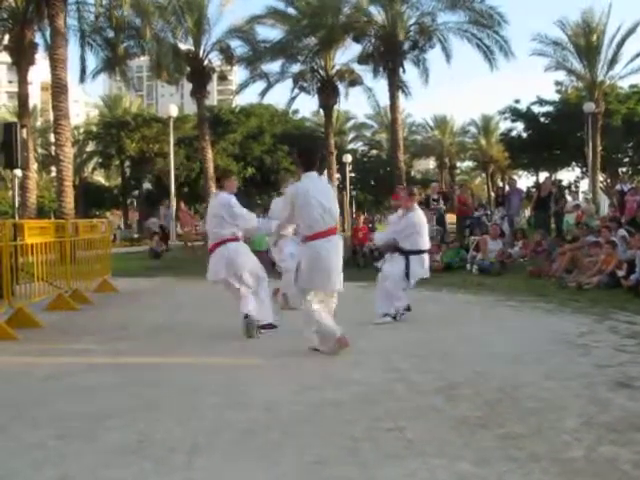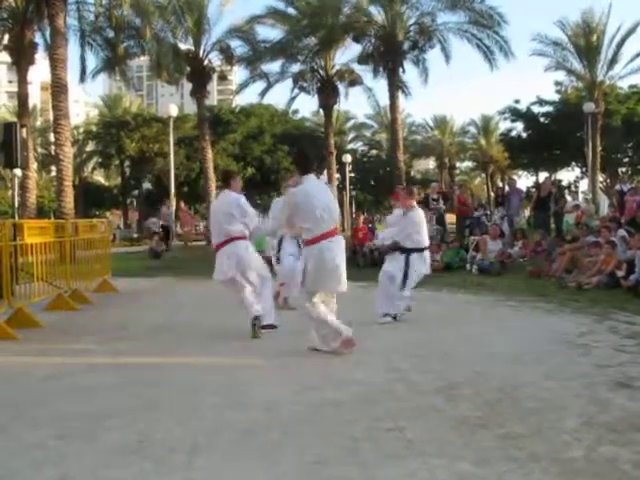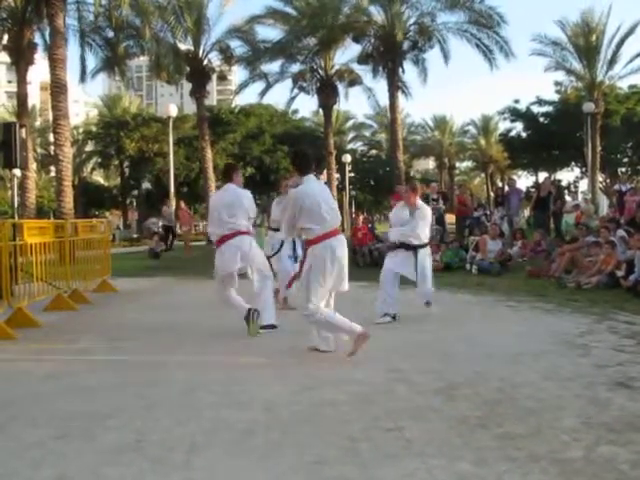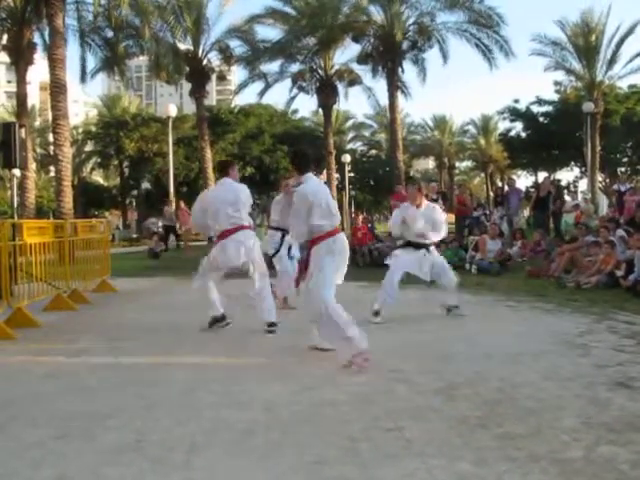
dt=0.1s
person 1, frame 1
left shoulder: (296, 190)
right shoulder: (326, 185)
left elbow: (285, 220)
left hip: (314, 249)
right hip: (333, 243)
left knee: (309, 301)
right knee: (327, 297)
left ankle: (336, 336)
right ankle: (324, 342)
person 1, frame 2
left shoulder: (295, 194)
right shoulder: (324, 186)
left elbow: (288, 224)
left hip: (318, 250)
right hip: (335, 245)
left knee: (313, 305)
right knee: (325, 300)
left ankle: (344, 335)
right ankle: (324, 342)
person 1, frame 3
left shoulder: (297, 194)
right shoulder: (321, 187)
left elbow: (288, 230)
right wrist: (306, 224)
left hip: (322, 251)
right hip: (336, 244)
left knee: (312, 307)
right knee: (323, 300)
left ankle: (356, 332)
right ankle: (323, 342)
person 1, frame 4
left shoulder: (302, 191)
right shoulder: (318, 185)
left elbow: (298, 233)
left hip: (326, 248)
right hip: (330, 244)
left knee: (322, 303)
right knee: (316, 296)
left ankle: (359, 349)
right ankle: (325, 340)
person 2, frame 1
left shoulder: (214, 203)
right shoulder: (227, 201)
right elbow: (249, 222)
right wrist: (276, 225)
left hip: (218, 255)
right hip: (235, 249)
left knee: (242, 291)
right knee: (260, 280)
left ankle: (250, 316)
right ankle: (263, 321)
person 2, frame 2
left shoulder: (215, 204)
right shoulder: (237, 199)
right elbow: (255, 223)
left hip: (223, 254)
right hip: (240, 247)
left knee: (242, 290)
right knee: (264, 281)
left ankle: (256, 315)
right ankle: (266, 322)
person 2, frame 3
left shoulder: (214, 198)
right shoulder: (243, 194)
left elbow: (212, 227)
right elbow: (250, 215)
left hip: (224, 248)
right hip: (244, 242)
left knee: (227, 289)
right knee: (264, 279)
left ankle: (247, 310)
right ankle: (266, 321)
person 2, frame 4
left shoulder: (208, 194)
right shoulder: (242, 189)
left elbow: (196, 220)
left hip: (225, 243)
right hip: (246, 238)
left knee: (206, 277)
right knee: (261, 279)
left ankle: (219, 315)
right ankle: (270, 321)
person 3, frame 1
left shoulder: (414, 217)
right shoulder: (406, 213)
left elbow: (393, 232)
right elbow: (392, 226)
left wrist: (376, 238)
left hip: (414, 258)
right hip: (402, 255)
left knee: (392, 286)
right knee: (383, 280)
left ankle: (402, 307)
right ankle: (389, 312)
person 3, frame 2
left shoulder: (415, 215)
right shoulder: (404, 212)
left elbow: (396, 232)
right elbow: (392, 227)
left wrist: (378, 238)
left hip: (416, 256)
right hip: (400, 253)
left knee: (400, 287)
right knee: (385, 279)
left ankle: (398, 310)
right ankle: (389, 313)
person 3, frame 3
left shoulder: (424, 210)
right shoulder: (400, 207)
left elbow: (412, 231)
right elbow: (394, 223)
left wrist: (394, 234)
left hip: (419, 252)
right hip: (401, 250)
left knee: (425, 287)
right knee: (387, 278)
left ankle: (427, 301)
right ankle: (389, 312)
person 3, frame 4
left shoulder: (433, 208)
right shoulder: (403, 208)
left elbow: (441, 230)
right elbow: (394, 229)
left wrist: (427, 235)
right wrist: (402, 223)
left hip: (427, 251)
right hip: (407, 250)
left knee: (449, 279)
right knee: (391, 279)
left ankle: (451, 305)
right ankle: (377, 311)
person 4, frame 1
right shoulder: (277, 202)
left hip: (294, 239)
right hip: (283, 241)
right knee: (290, 268)
left ankle: (279, 293)
right ankle: (285, 300)
person 4, frame 2
right shoulder: (277, 202)
left hip: (294, 241)
right hip: (281, 241)
left knee: (296, 271)
right knee: (287, 271)
left ankle: (279, 296)
right ankle: (284, 300)
person 4, frame 3
right shoulder: (278, 202)
left hip: (292, 241)
right hip: (278, 241)
left knee: (291, 271)
right knee: (286, 270)
left ankle: (278, 294)
right ankle: (284, 301)
person 4, frame 4
left shoulder: (294, 199)
right shoulder: (279, 200)
left hip: (288, 239)
right hip: (278, 239)
left knee: (291, 270)
right knee: (287, 270)
left ankle: (277, 294)
right ankle: (283, 300)
